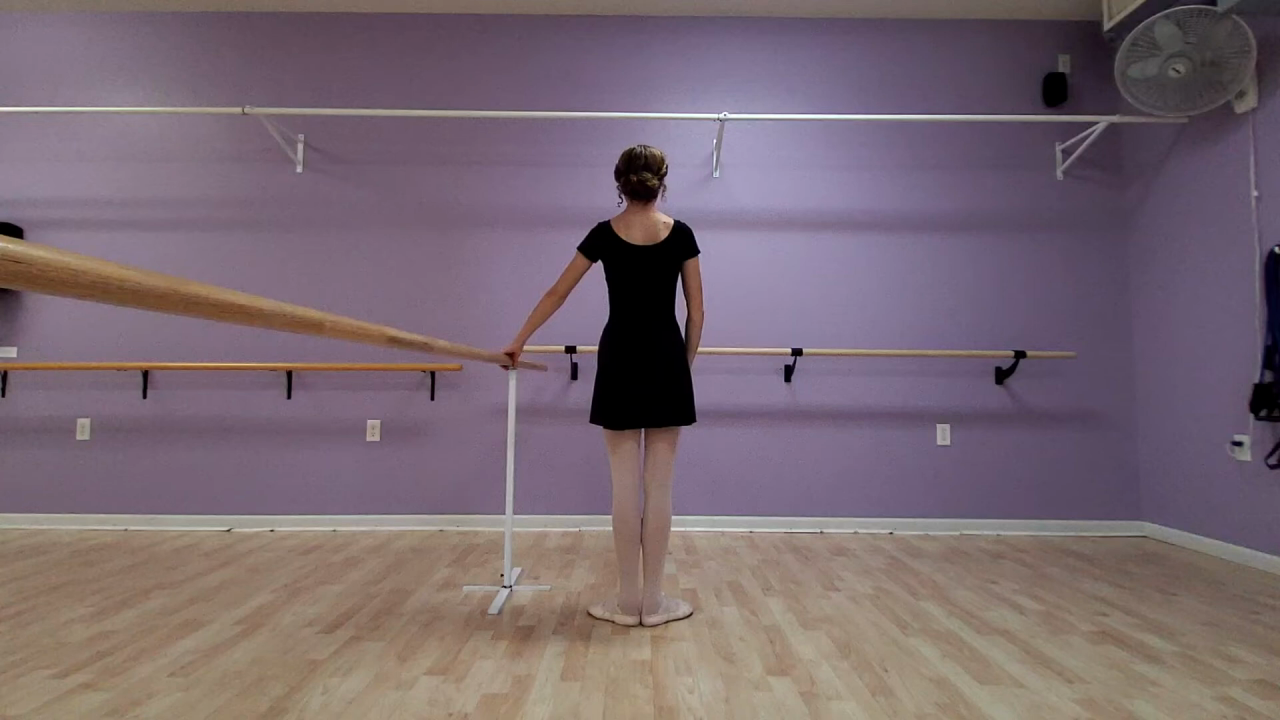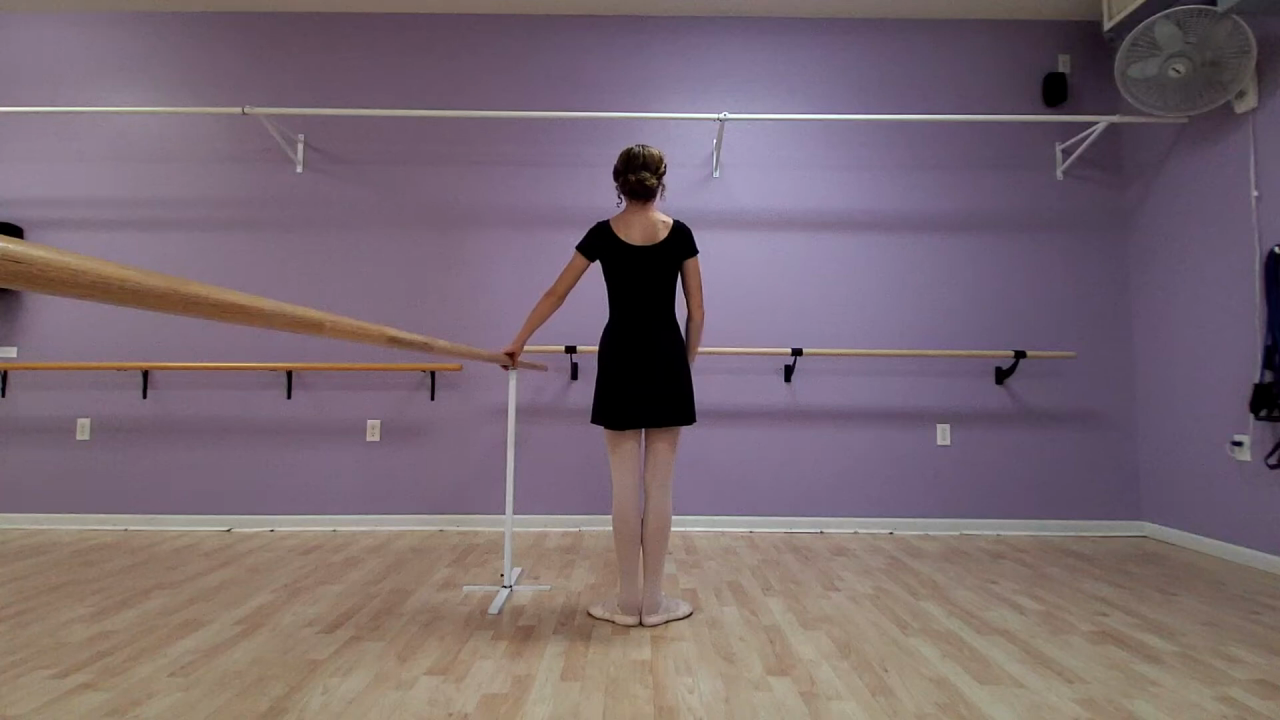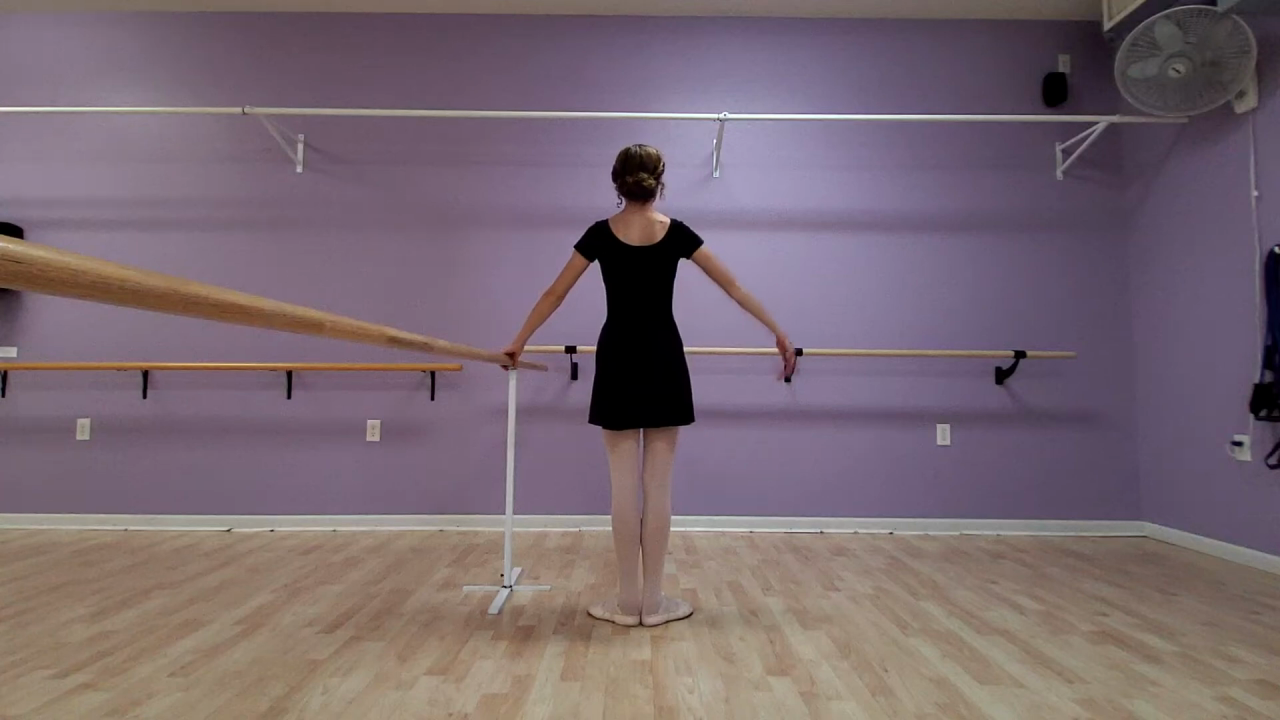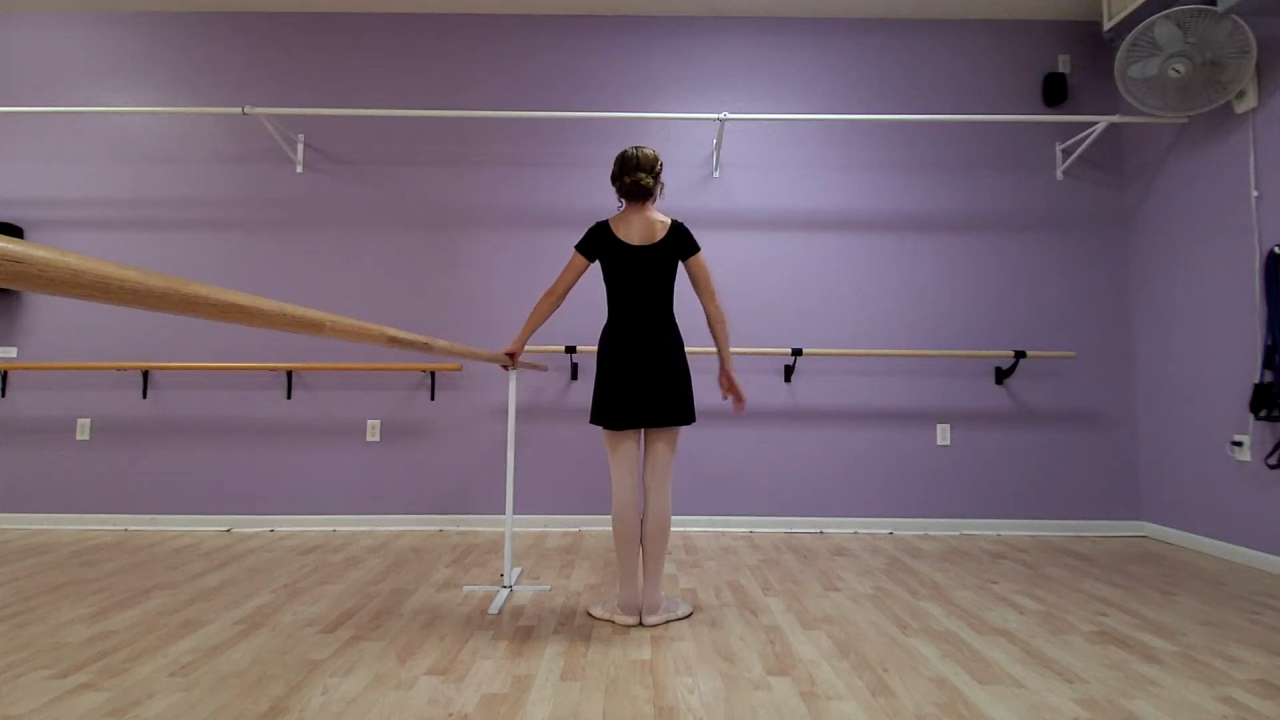
dt=0.4s
person 1, frame 1
left shoulder: (604, 234)
right shoulder: (680, 234)
left elbow: (556, 295)
right elbow: (696, 313)
left wrist: (517, 343)
right wrist: (685, 364)
left hip: (620, 360)
right hip: (666, 359)
left knee: (625, 485)
right knee: (659, 486)
left ankle: (627, 600)
right ankle: (653, 600)
person 1, frame 2
left shoulder: (603, 234)
right shoulder: (679, 235)
left elbow: (555, 295)
right elbow: (696, 312)
left wrist: (517, 343)
right wrist: (687, 363)
left hip: (620, 360)
right hip: (667, 359)
left knee: (625, 485)
right knee: (659, 485)
left ankle: (627, 600)
right ankle: (654, 600)
person 1, frame 3
left shoulder: (601, 234)
right shoulder: (676, 233)
left elbow: (554, 294)
right elbow: (733, 287)
left wrist: (518, 342)
right wrist: (779, 336)
left hip: (618, 361)
right hip: (663, 359)
left knee: (625, 486)
right knee: (659, 486)
left ankle: (627, 600)
right ankle: (653, 599)
person 1, frame 4
left shoulder: (601, 234)
right shoulder: (677, 233)
left elbow: (555, 295)
right elbow: (711, 306)
left wrist: (518, 343)
right wrist: (726, 367)
left hip: (619, 360)
right hip: (665, 359)
left knee: (624, 484)
right knee: (658, 484)
left ankle: (628, 600)
right ankle: (655, 600)
